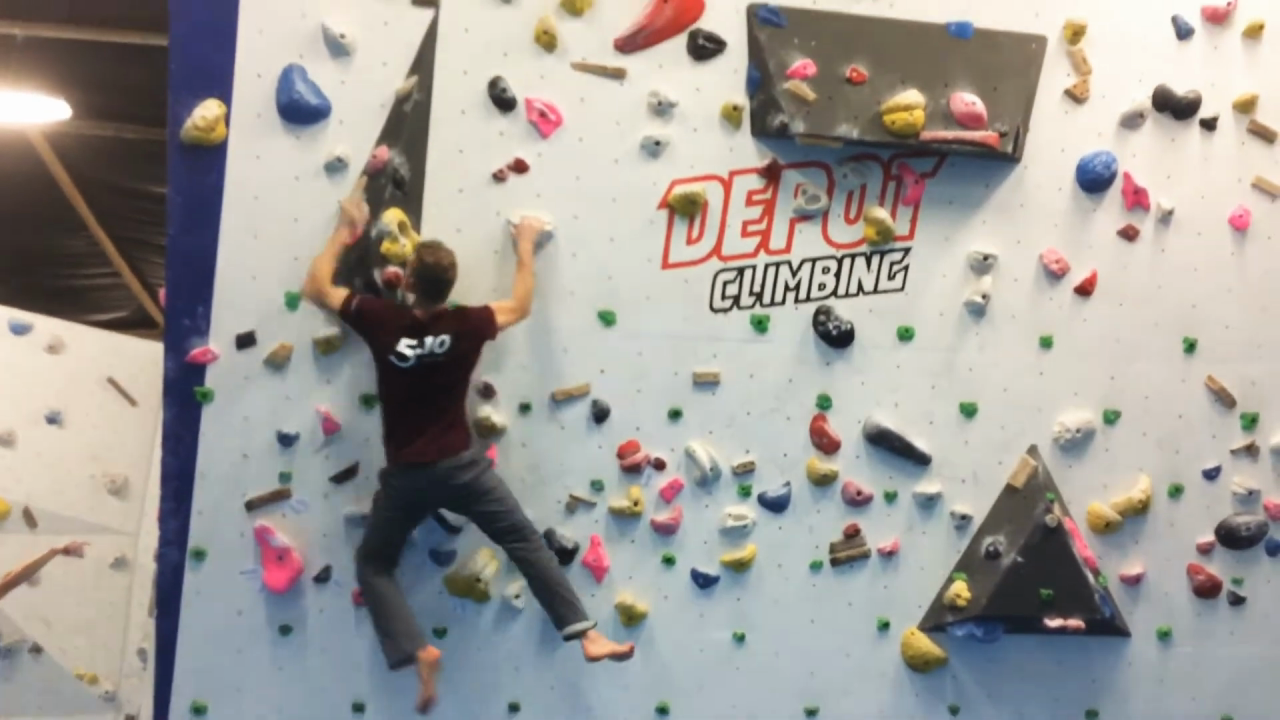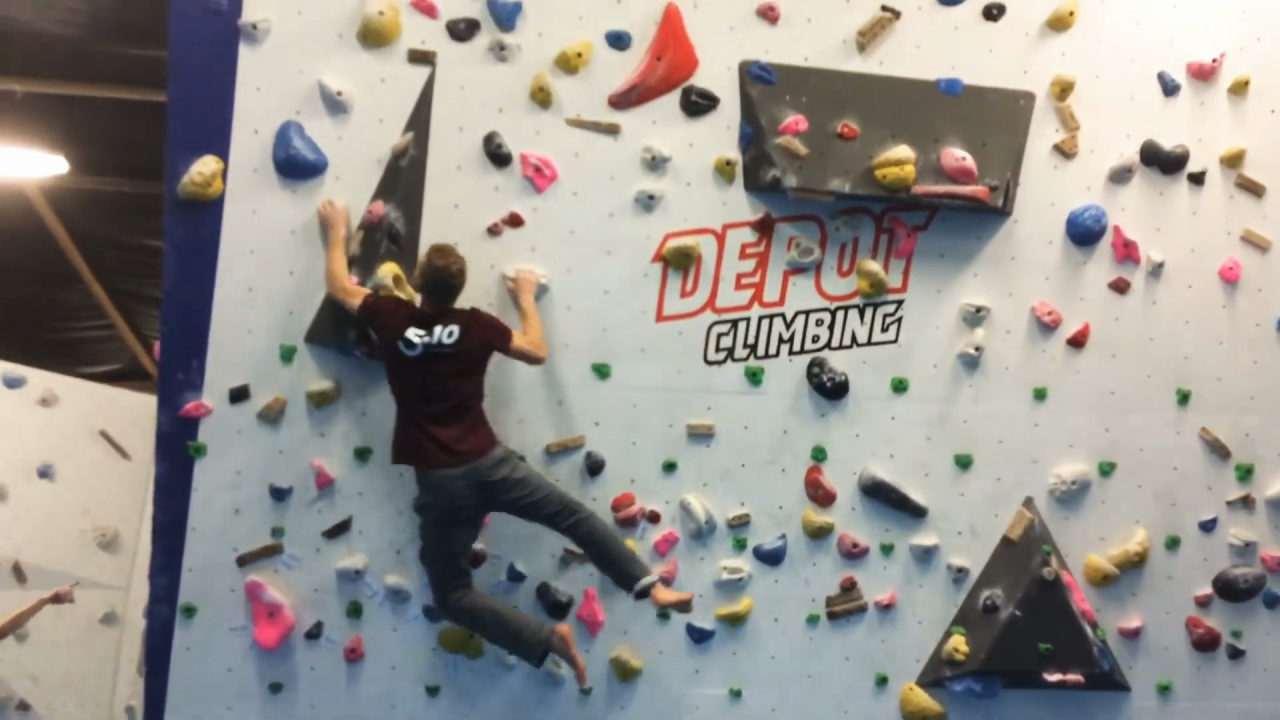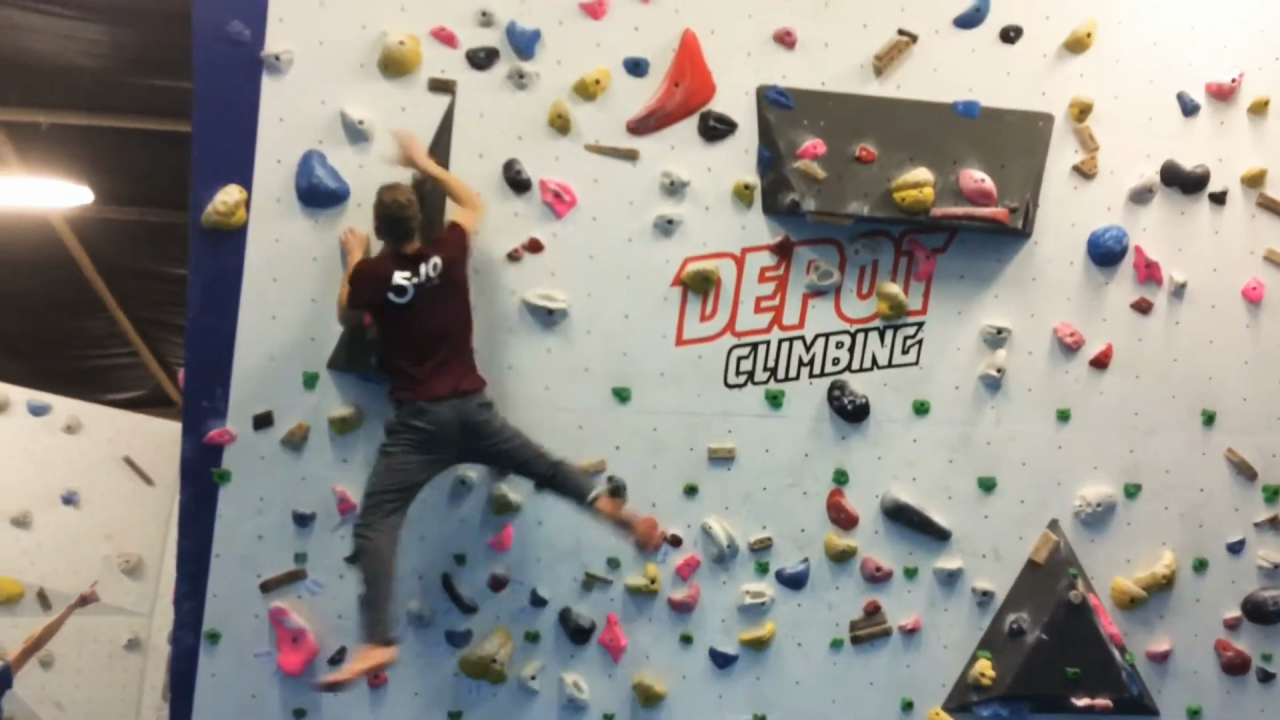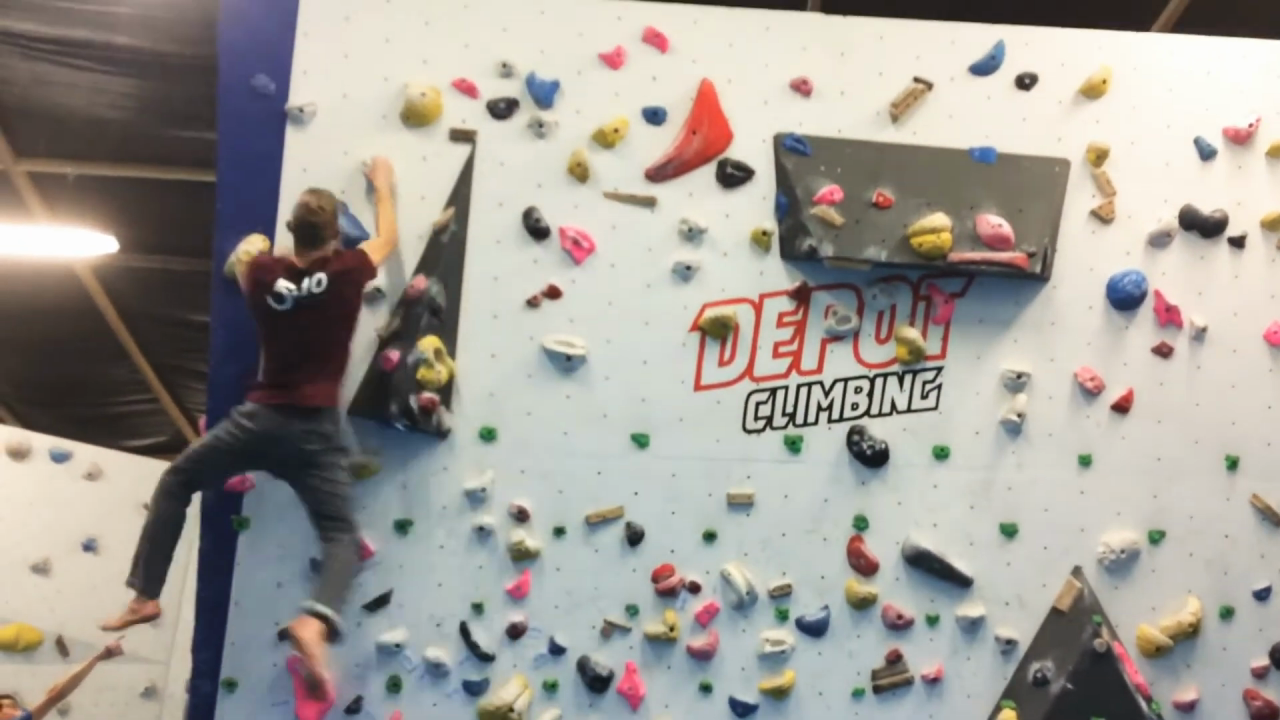
dt=0.4s
person 1, frame 1
left shoulder: (381, 320)
right shoulder: (467, 325)
left elbow: (317, 287)
right elbow: (521, 306)
left wrist: (345, 231)
right wrist: (527, 248)
left hip: (404, 474)
right hip: (460, 465)
left knee: (374, 568)
right knee: (527, 543)
left ankle: (420, 650)
right ankle: (586, 633)
person 1, frame 2
left shoulder: (391, 317)
right shoulder: (479, 326)
left elbow: (338, 286)
right elbow: (537, 351)
left wrist: (336, 230)
right wrist: (528, 300)
left hip: (438, 483)
right hip: (491, 465)
left knee: (451, 595)
right knee: (575, 517)
left ankle: (547, 639)
right ankle: (650, 587)
person 1, frame 3
left shoulder: (369, 272)
right shoulder: (447, 252)
left elbow: (345, 315)
right elbow: (470, 203)
left wrist: (354, 260)
right wrist: (425, 165)
left hip: (419, 425)
right hip: (468, 409)
left knee: (373, 527)
right knee: (546, 468)
left ankle: (378, 641)
right ankle: (606, 499)
person 1, frame 4
left shoulder: (264, 273)
right shoulder: (346, 273)
right elbow: (388, 239)
right wrist: (383, 189)
left hip: (259, 420)
right hip: (319, 428)
left knee: (175, 485)
right knee: (342, 539)
left ankle: (144, 598)
right ankle: (315, 623)
